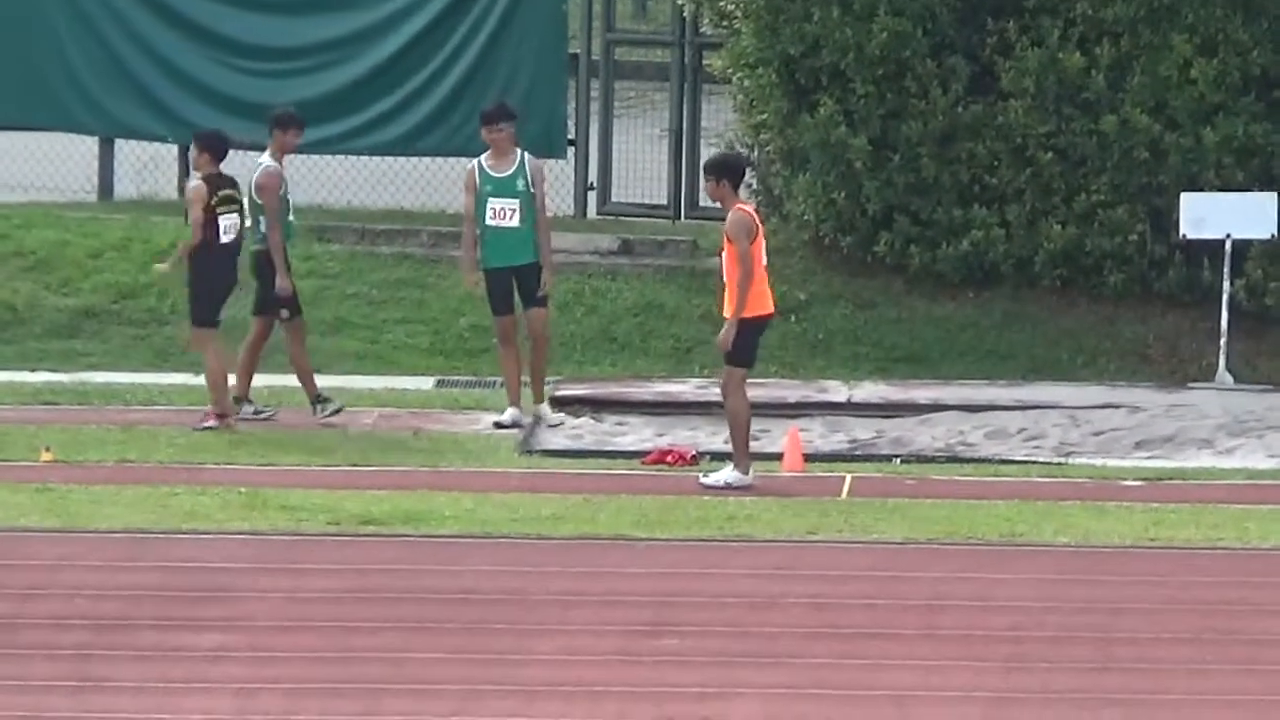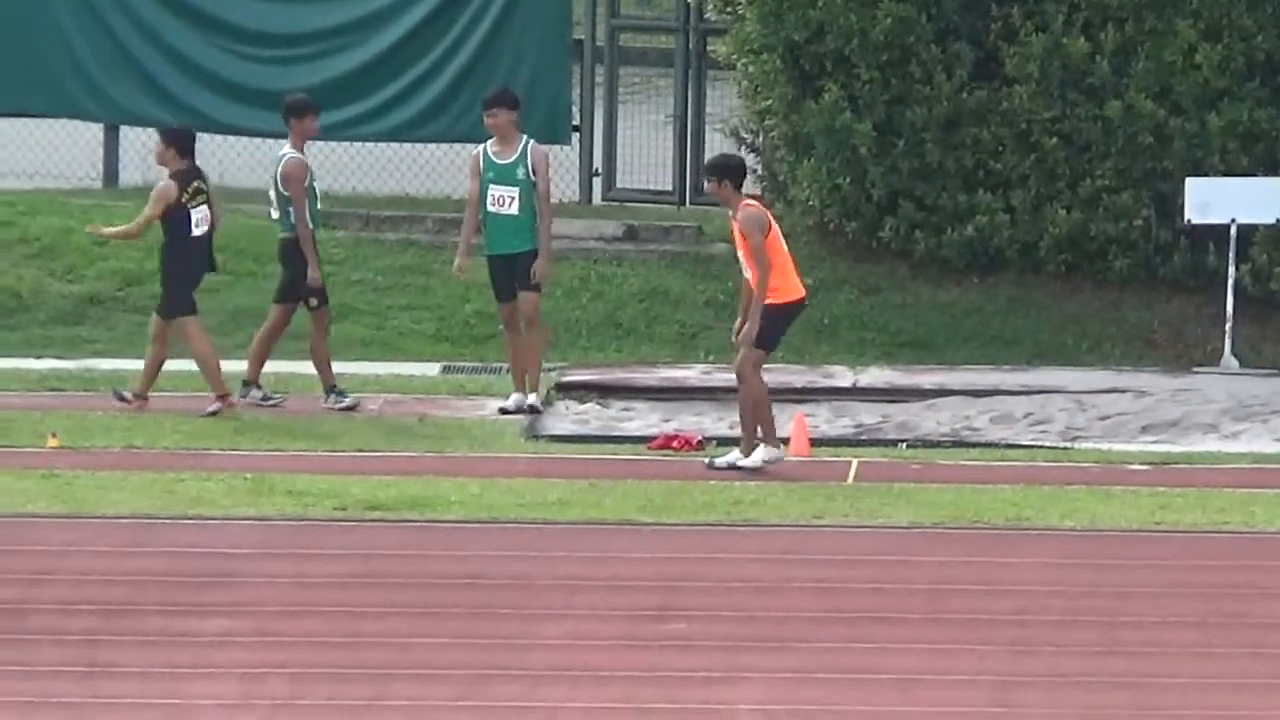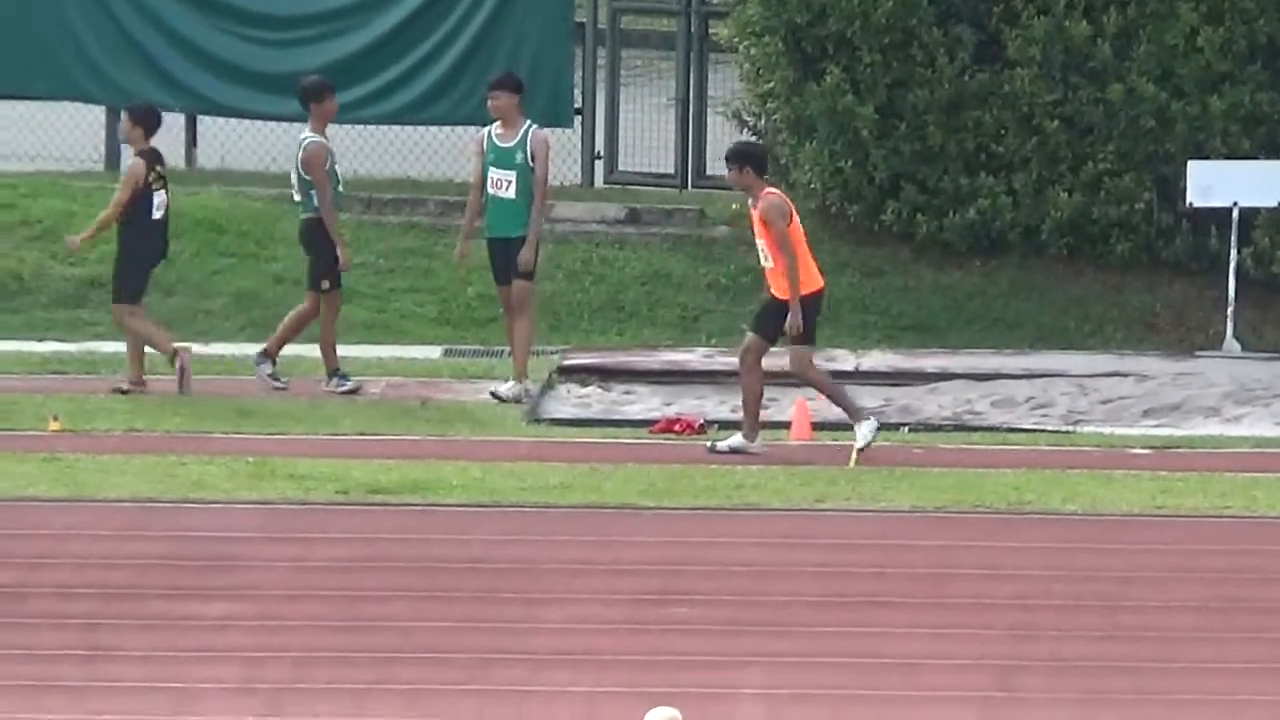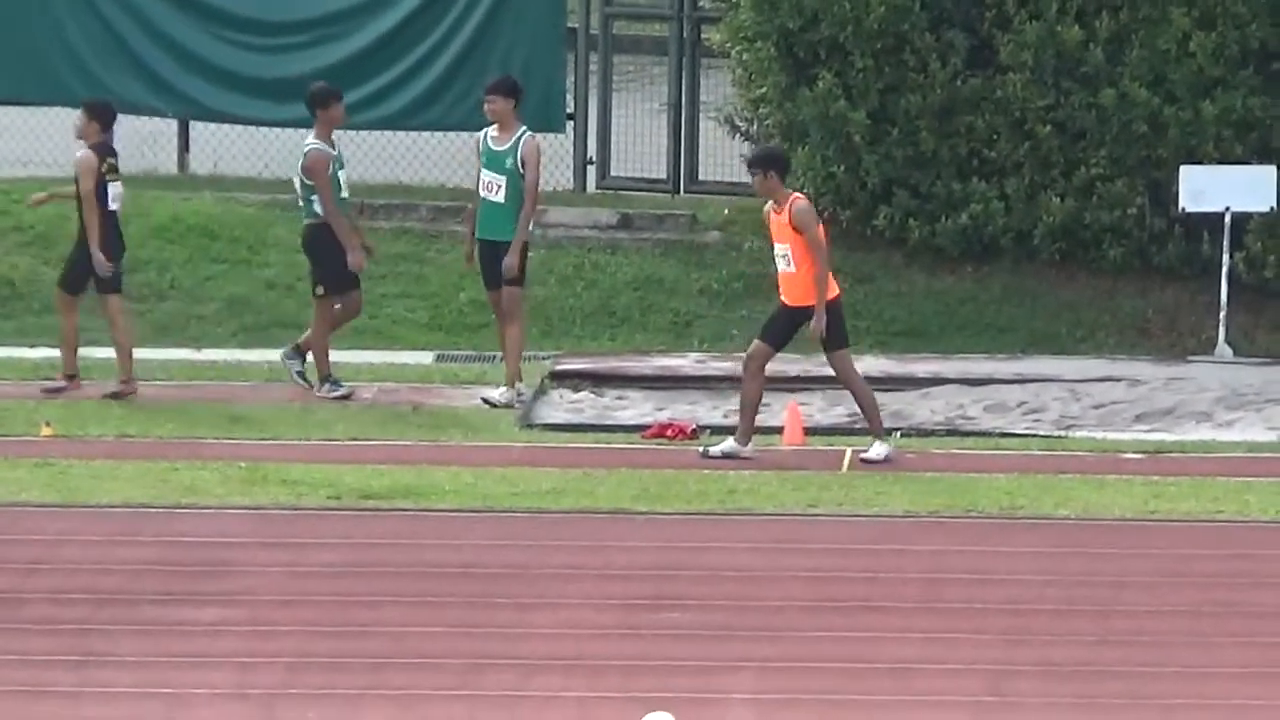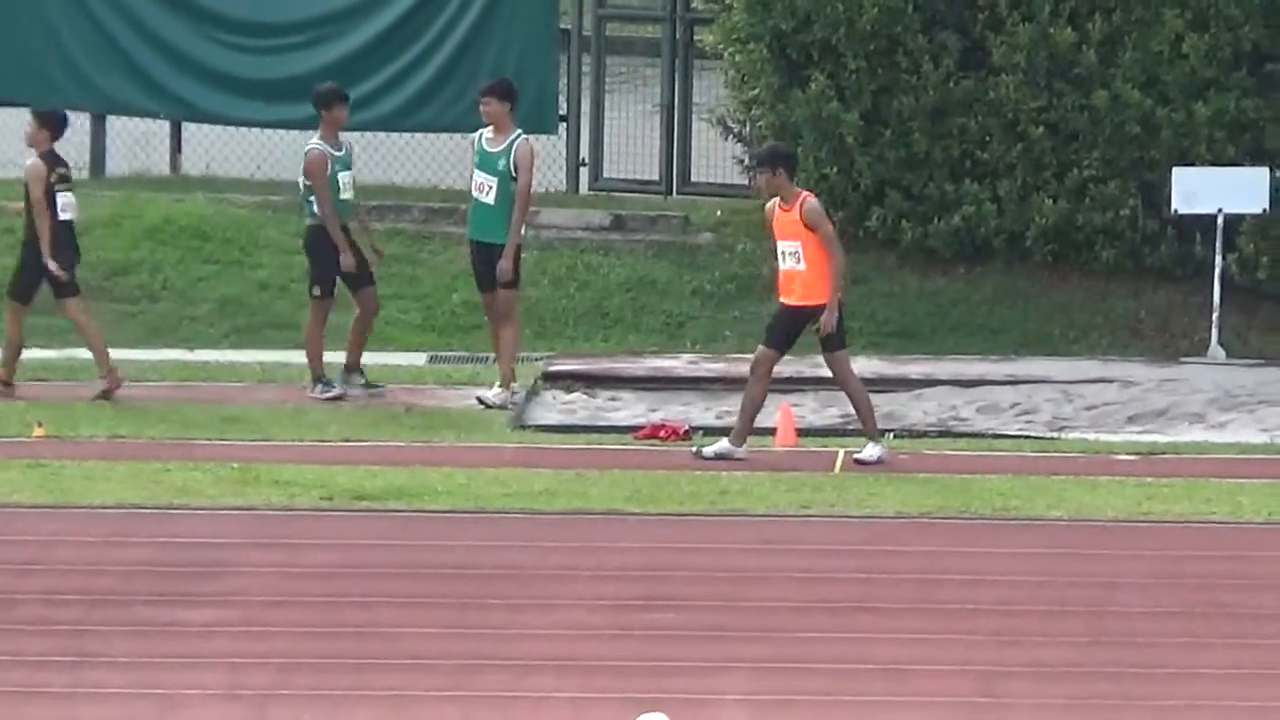
dt=0.2s
person 1, frame 1
left shoulder: (531, 166)
right shoulder: (475, 171)
left elbow: (541, 218)
right elbow: (470, 223)
left wrist: (547, 265)
right wrist: (469, 267)
left hip: (528, 259)
right hip: (494, 263)
left knee: (539, 330)
right knee: (505, 333)
left ankle: (540, 401)
right ankle: (514, 407)
person 1, frame 2
left shoulder: (534, 153)
right shoulder: (480, 156)
left elbow: (544, 206)
right elbow: (473, 207)
left wrist: (544, 254)
right wrist: (462, 252)
left hip: (527, 246)
right hip: (496, 249)
left knee: (530, 314)
right knee: (509, 319)
left ankle: (534, 391)
right ankle: (518, 392)
person 1, frame 3
left shoulder: (535, 138)
right shoulder: (485, 138)
left elbow: (540, 193)
right elbow: (477, 189)
left wrist: (532, 242)
right wrist: (464, 236)
left hip: (522, 232)
right hip: (495, 232)
left knee: (522, 302)
right knee: (507, 304)
left ankle: (518, 381)
right ankle: (520, 378)
person 1, frame 4
left shoulder: (528, 145)
right shoulder: (483, 139)
left elbow: (530, 201)
left wrist: (516, 248)
right wrist: (469, 237)
left hip: (512, 237)
right hip: (486, 235)
left knee: (512, 309)
right knee: (498, 309)
left ankle: (510, 387)
right ankle: (516, 380)
person 1, frame 5
left shoulder: (521, 148)
right shoulder: (478, 139)
left elbow: (522, 204)
left wrist: (509, 252)
left hip: (504, 239)
right hip: (479, 236)
left knee: (507, 311)
right knee: (491, 310)
left ankle: (504, 388)
right ankle: (509, 379)
person 2, frame 1
left shoulder: (737, 218)
right shoulder: (744, 214)
left elbow: (746, 274)
left wrist: (731, 324)
right wrist: (732, 320)
left hip: (748, 315)
right hip: (748, 313)
left knee: (732, 387)
right knee: (732, 387)
left ankle: (741, 469)
right ankle: (740, 465)
person 2, frame 2
left shoulder: (748, 216)
right shoulder: (740, 215)
left elbow: (764, 270)
left wrist: (754, 320)
right wrist: (741, 316)
left hip: (783, 299)
right hip: (773, 300)
left knee: (746, 367)
right knee: (744, 369)
left ankle: (770, 443)
right ankle: (747, 449)
person 2, frame 3
left shoulder: (771, 205)
right shoulder: (756, 204)
left elbow: (790, 258)
left wrist: (794, 309)
right wrist: (770, 299)
left hip: (803, 293)
right hip: (781, 294)
left knee: (800, 367)
right knee: (748, 355)
left ankle: (861, 419)
right ankle: (748, 435)
person 2, frame 4
left shoulder: (800, 209)
right shoulder: (770, 209)
left elbow: (821, 262)
left wrist: (820, 312)
left hip: (822, 302)
right hip: (791, 303)
left knee: (845, 372)
right knee: (753, 361)
left ankle: (880, 439)
right ankle: (741, 441)
person 2, frame 5
left shoulder: (810, 207)
right shoulder: (772, 209)
left elbow: (837, 257)
left wrist: (832, 308)
left hip: (822, 303)
right hip: (791, 305)
left knee: (842, 372)
right knee: (760, 366)
left ankle: (874, 442)
right ankle: (735, 442)
person 3, frame 1
left shoulder: (269, 170)
right shoulder: (270, 173)
right elbow: (272, 227)
left wrist: (281, 269)
right wrist: (282, 272)
left hip: (268, 258)
right hip: (269, 259)
left knee: (259, 331)
right knee: (295, 329)
left ankle: (241, 400)
right ankle: (317, 400)
person 3, frame 2
left shoulder: (291, 159)
right shoulder: (296, 164)
right elbow: (301, 218)
right wrist: (313, 264)
left hip: (294, 245)
right hip: (299, 247)
left knee: (277, 320)
right knee: (321, 320)
left ankle: (250, 385)
right ankle: (331, 391)
person 3, frame 3
left shoulder: (316, 141)
right shoulder: (316, 147)
right elbow: (325, 201)
left wrist: (338, 239)
right wrist: (340, 245)
left hip: (318, 227)
right hip: (319, 228)
left knee: (314, 304)
right knee: (330, 303)
left ankle: (267, 355)
right ankle: (333, 374)
person 3, frame 4
left shoulder: (331, 147)
right shoulder: (316, 154)
right elbow: (330, 207)
left wrist: (359, 236)
right wrist: (350, 249)
left hip: (333, 233)
right hip: (321, 234)
left knee: (352, 304)
right knee: (325, 308)
left ankle: (298, 350)
right ankle: (325, 380)
person 3, frame 5
left shoulder: (345, 149)
right shoulder: (316, 155)
right elbow: (326, 207)
left wrist: (369, 238)
right wrist: (343, 250)
left hip: (342, 232)
right hip: (322, 236)
left knee: (370, 302)
right knee: (320, 309)
left ankle: (352, 369)
right ankle: (318, 380)
person 4, frame 1
left shoulder: (197, 187)
right shoulder: (233, 185)
left elbow: (195, 236)
left wrist: (170, 264)
left hip: (206, 274)
right hip: (224, 273)
left knee: (204, 339)
right knee: (203, 339)
left ankle: (219, 413)
right ankle: (221, 406)
person 4, frame 2
left shoulder: (167, 187)
right shoulder: (199, 176)
left elbow: (137, 229)
right elbow: (214, 217)
left wrist: (104, 232)
left hip: (178, 267)
right hip: (195, 262)
left knee: (192, 331)
right knee: (158, 330)
left ankle: (221, 394)
right ankle: (140, 393)
person 4, frame 3
left shoulder: (135, 166)
right shoulder: (157, 158)
left elbow: (113, 212)
left wrist: (83, 238)
left hip: (134, 248)
right hip: (151, 244)
left knee: (124, 315)
right knee: (128, 311)
left ankle: (176, 354)
right ankle: (135, 378)
person 4, frame 4
left shoulder: (85, 157)
right shoulder: (109, 153)
left elbow: (89, 205)
left wrist: (94, 250)
right wrist: (51, 194)
left hip: (93, 243)
right hip: (111, 241)
left knee: (65, 303)
right knee: (114, 310)
left ankle: (69, 375)
right ankle: (126, 379)
person 4, frame 5
left shoulder: (35, 166)
right shoulder: (60, 164)
left elbow: (41, 214)
left wrist: (47, 256)
left hip: (40, 250)
right hip: (64, 249)
right knee: (77, 314)
right ankle: (109, 374)
